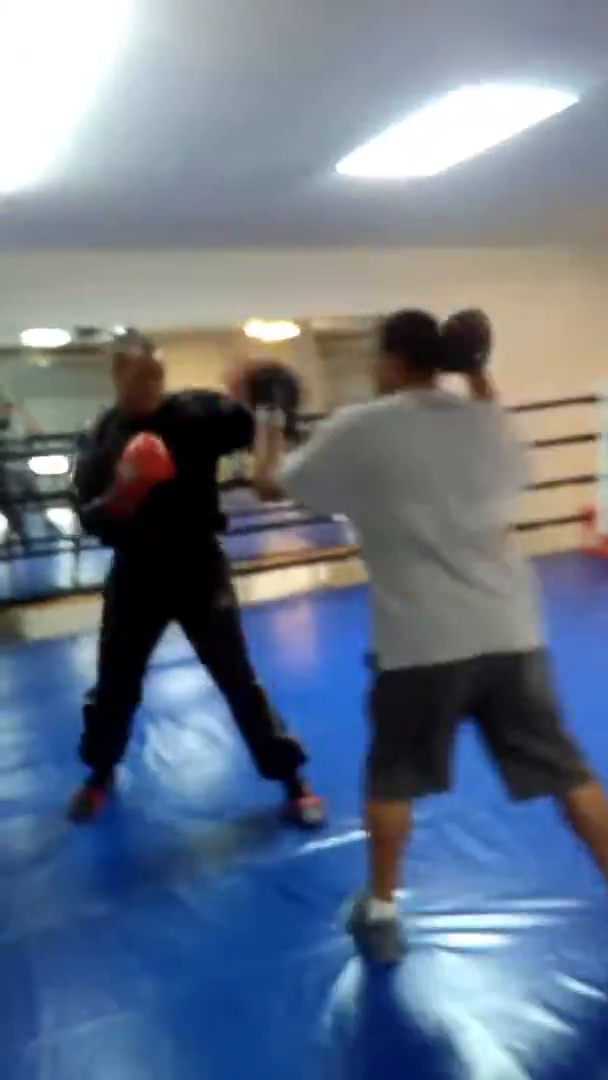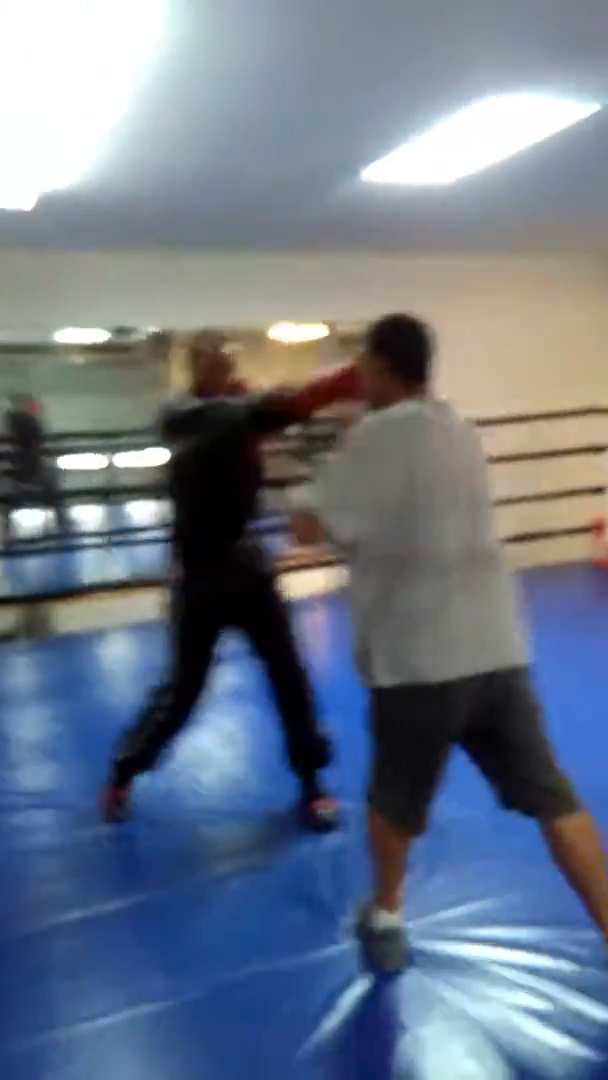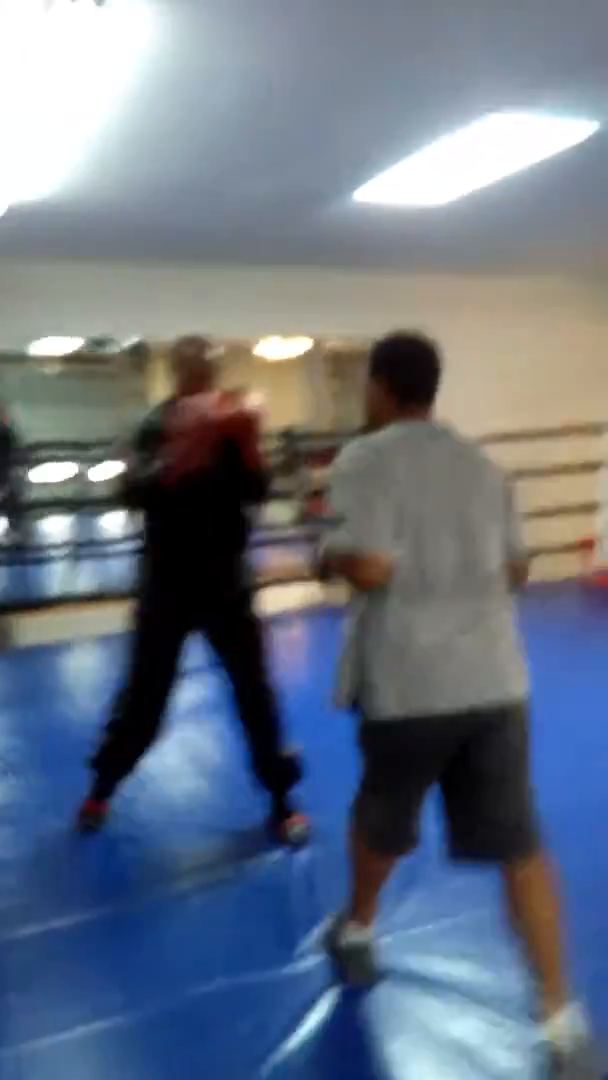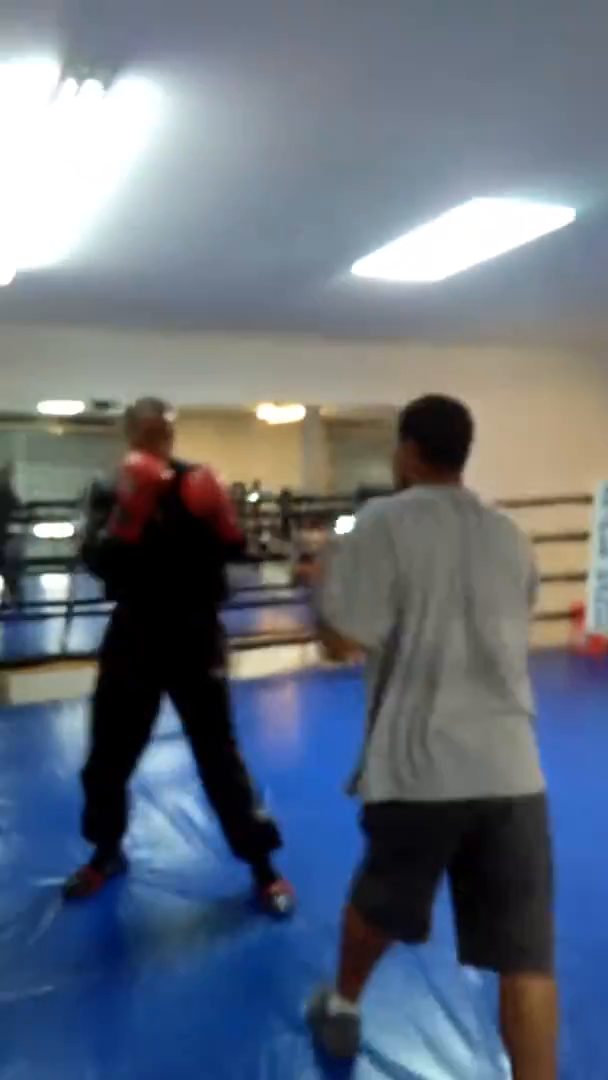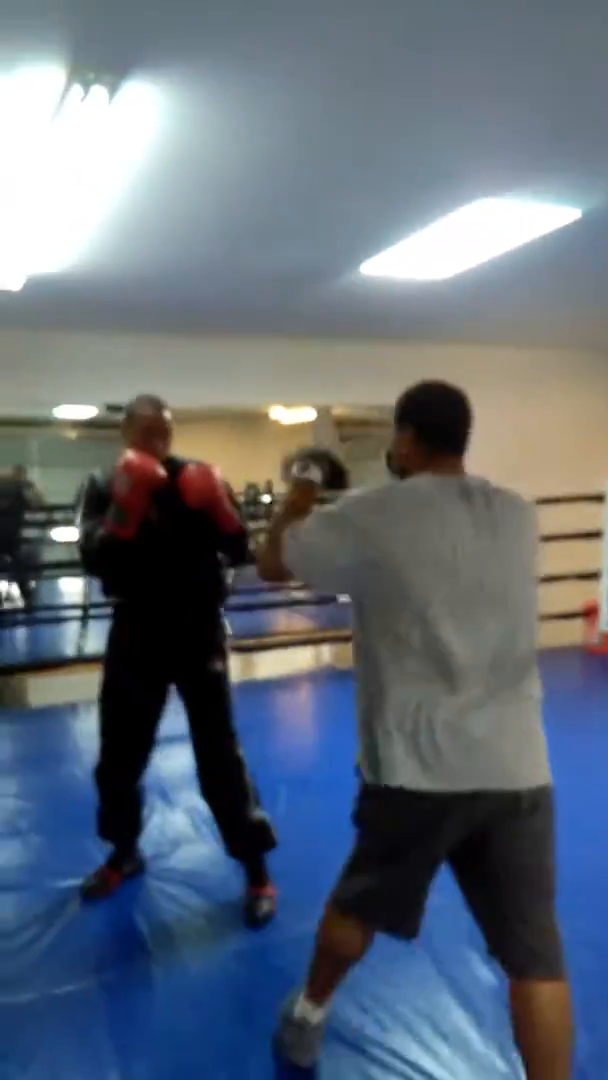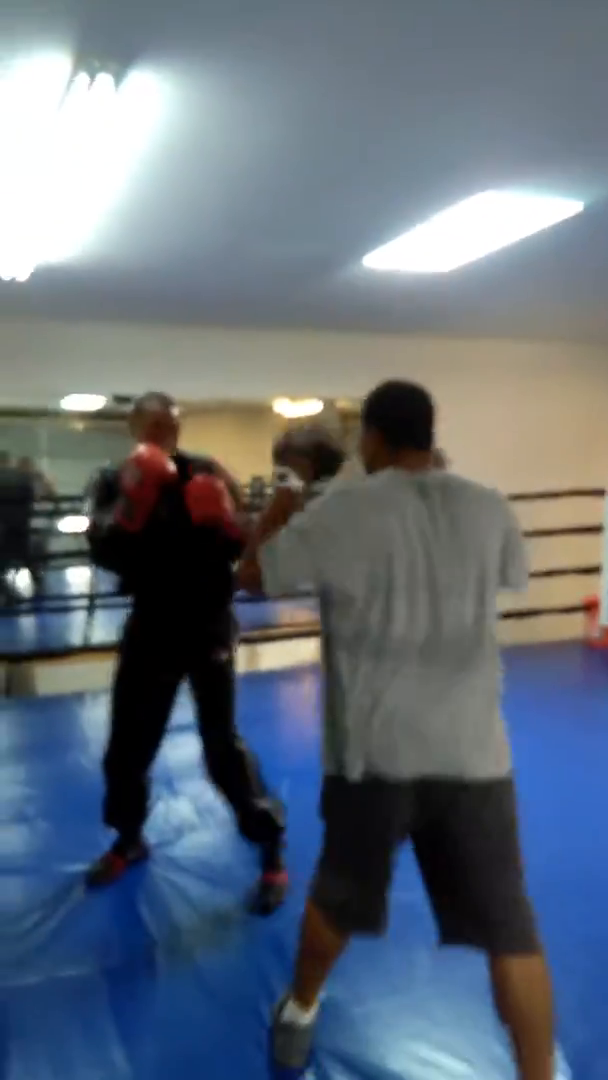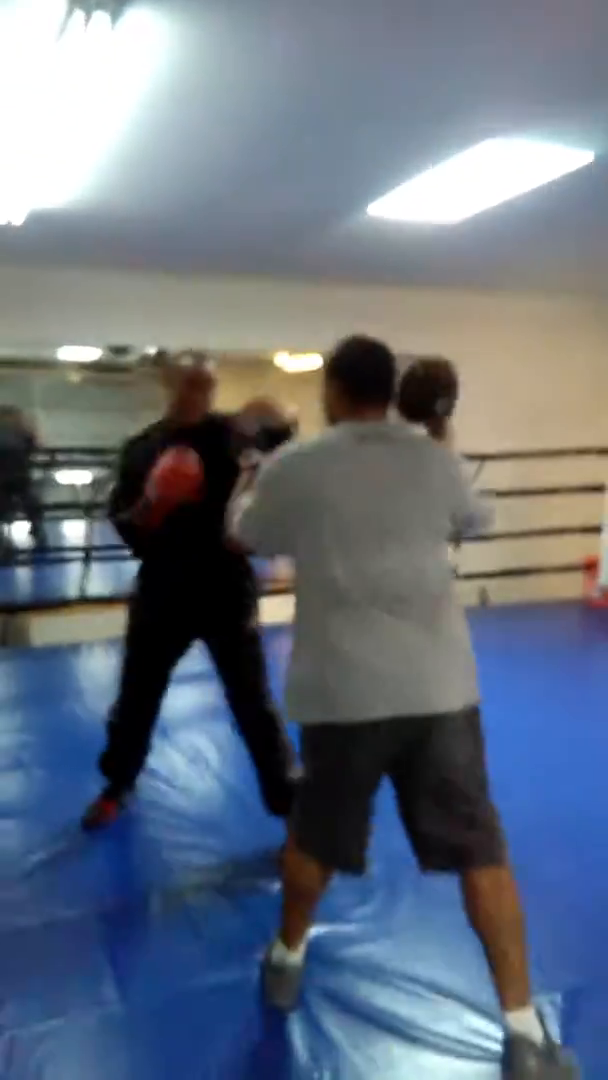
dt=0.2s
person 1, frame 1
left shoulder: (358, 430)
right shoulder: (484, 420)
left elbow: (275, 487)
left wrist: (270, 436)
right wrist: (480, 382)
left hip: (422, 640)
right hip: (508, 630)
left knee: (392, 776)
left ankle: (380, 914)
person 1, frame 2
left shoulder: (373, 436)
right shoulder: (460, 433)
left elbow: (314, 530)
left wrist: (305, 515)
left hip: (417, 656)
right hip: (497, 646)
left knee: (394, 797)
right knee: (552, 798)
left ankle: (386, 921)
person 1, frame 3
left shoulder: (365, 460)
right shoulder: (483, 463)
left elbow: (369, 570)
right elbow: (514, 571)
left wrist: (329, 560)
left hip: (408, 683)
right hip: (494, 679)
left knee: (380, 816)
right knee: (518, 844)
left ankle: (355, 938)
person 1, frame 4
left shoulder: (381, 526)
right shoulder: (509, 537)
left elbow: (348, 643)
left wrist: (329, 601)
left hip: (413, 766)
right hip: (508, 767)
left knee: (377, 902)
right knee: (523, 950)
left ankle: (341, 1011)
person 1, frame 5
left shoulder: (372, 512)
right shoulder: (518, 516)
left elbow: (275, 565)
left wrist: (294, 509)
left hip: (416, 761)
right hip: (514, 764)
left knee: (361, 896)
right knee: (534, 953)
left ankle: (307, 1015)
person 1, frame 6
left shoulder: (339, 513)
right shoulder: (483, 507)
left elbow: (254, 577)
left wrist: (280, 516)
left hip: (373, 749)
right hip: (472, 753)
left knee: (338, 895)
right knee: (509, 928)
left ankle: (295, 1019)
person 1, frame 7
left shoulder: (296, 466)
right shoulder: (437, 461)
left elbow: (245, 537)
right elbow: (474, 520)
left wrist: (251, 493)
left hip: (342, 692)
right hip: (437, 688)
left knee: (315, 833)
right knee: (480, 849)
left ankle: (286, 960)
person 2, frame 1
left shoulder: (189, 411)
right shoulder: (101, 439)
left elbow: (249, 428)
right elbow: (92, 519)
right wrist: (121, 494)
left hip: (198, 565)
right hip: (141, 571)
left knee: (238, 678)
right knee: (115, 684)
left ankle: (293, 782)
right ankle: (100, 775)
person 2, frame 2
left shoulder: (233, 408)
right shoulder: (185, 415)
left elbow: (243, 475)
right elbow: (243, 419)
right wrist: (324, 389)
left hip: (242, 559)
right hip: (200, 567)
left knee: (288, 673)
right knee: (183, 688)
left ankle: (310, 783)
right ankle: (122, 774)
person 2, frame 3
left shoulder: (226, 420)
right shoulder: (156, 426)
left elbow: (255, 491)
right elbow: (143, 493)
left wrist: (248, 443)
right wrist: (185, 448)
left hip: (224, 571)
right hip: (170, 574)
left knee: (253, 686)
right knee: (147, 690)
left ankle: (281, 800)
right ankle: (103, 783)
person 2, frame 4
left shoulder: (195, 481)
right shoulder: (107, 489)
left elbow: (235, 551)
right elbow: (96, 560)
left wrist: (221, 516)
right wrist: (128, 511)
left hip: (196, 633)
right hip: (134, 635)
left knee: (219, 754)
right knee: (108, 753)
left ankle: (264, 868)
right ankle: (107, 852)
person 2, frame 5
left shoulder: (195, 477)
right shoulder: (103, 488)
left elbow: (238, 547)
right elbow: (95, 559)
left wrist: (221, 507)
right wrist: (126, 509)
left hip: (197, 628)
right hip: (136, 633)
left knee: (219, 751)
right knee: (118, 751)
left ankle: (256, 870)
right ankle: (124, 851)
person 2, frame 6
left shoulder: (205, 475)
right shoulder: (112, 481)
left elbow: (245, 545)
right elbow: (104, 547)
left wrist: (228, 521)
right wrist: (130, 502)
left hip: (207, 620)
right hip: (151, 623)
left knee: (222, 739)
right knee: (128, 741)
left ankle: (271, 853)
right ankle: (129, 840)
person 2, frame 7
left shoulder: (229, 432)
right shoulder: (145, 446)
right elbow: (124, 522)
right wrist: (151, 505)
left hip: (226, 586)
right hip: (166, 586)
left knee: (253, 705)
right knee: (136, 700)
left ankle: (296, 812)
right ankle: (116, 786)
